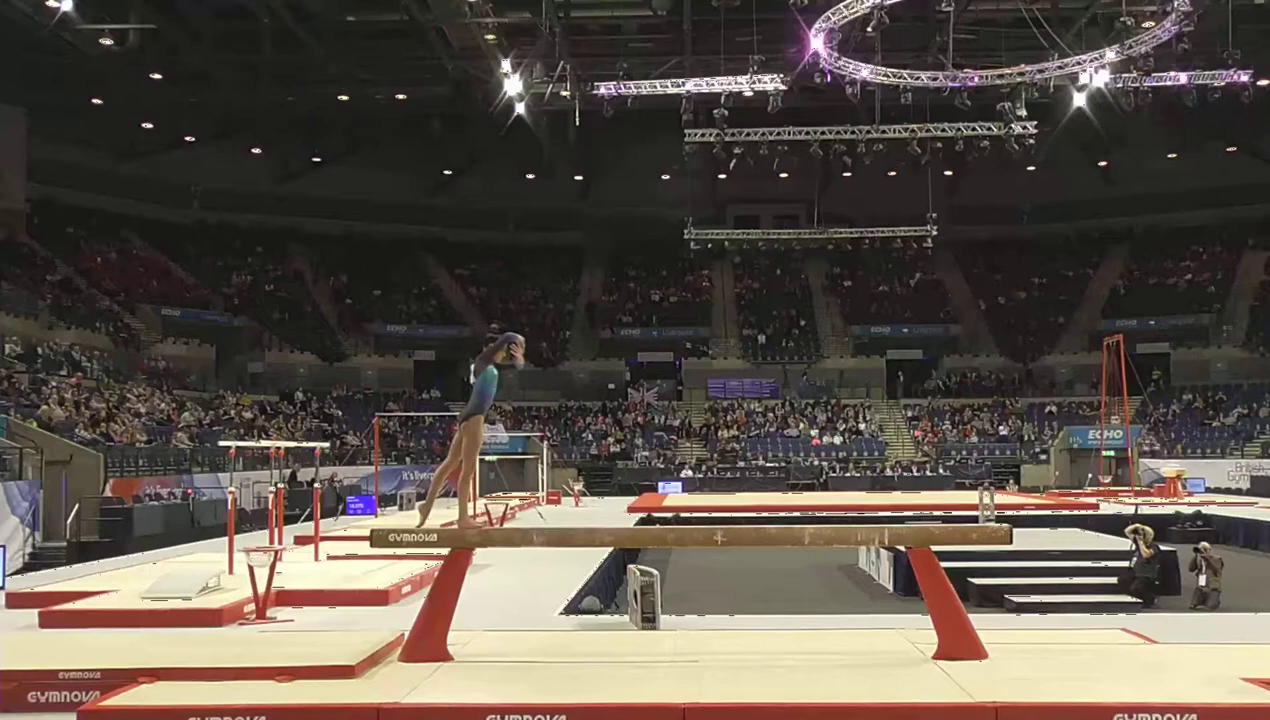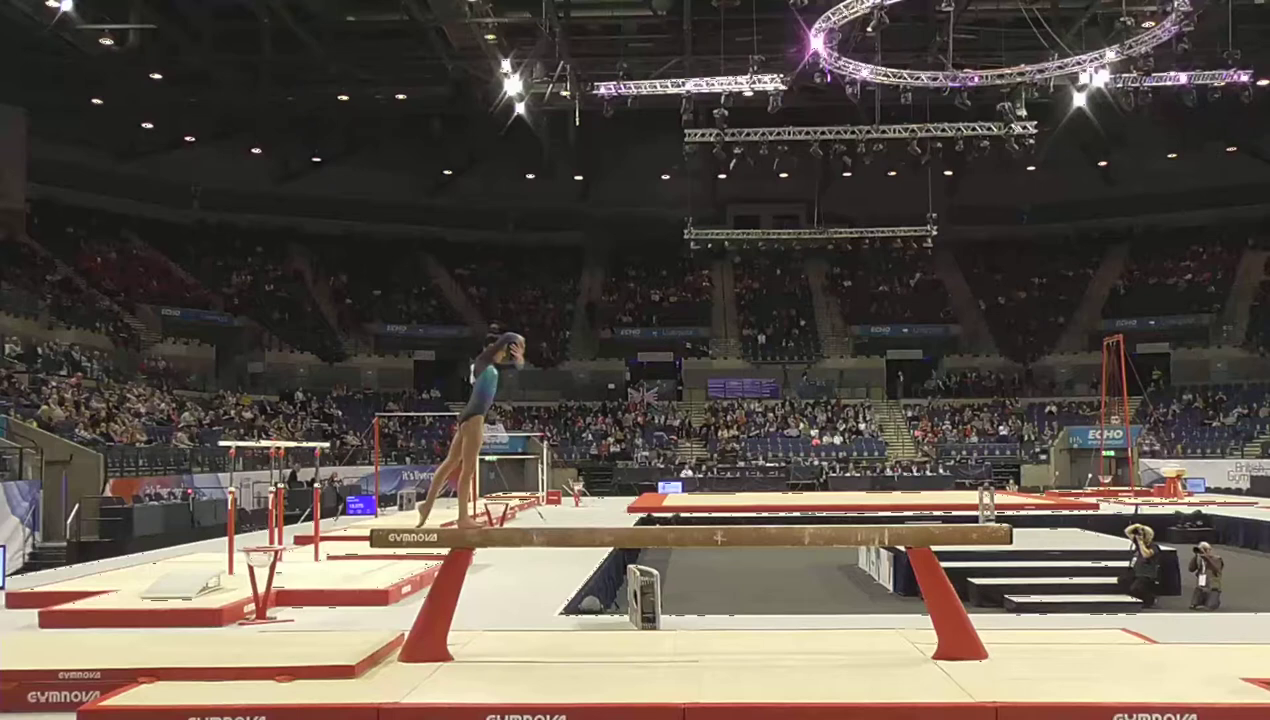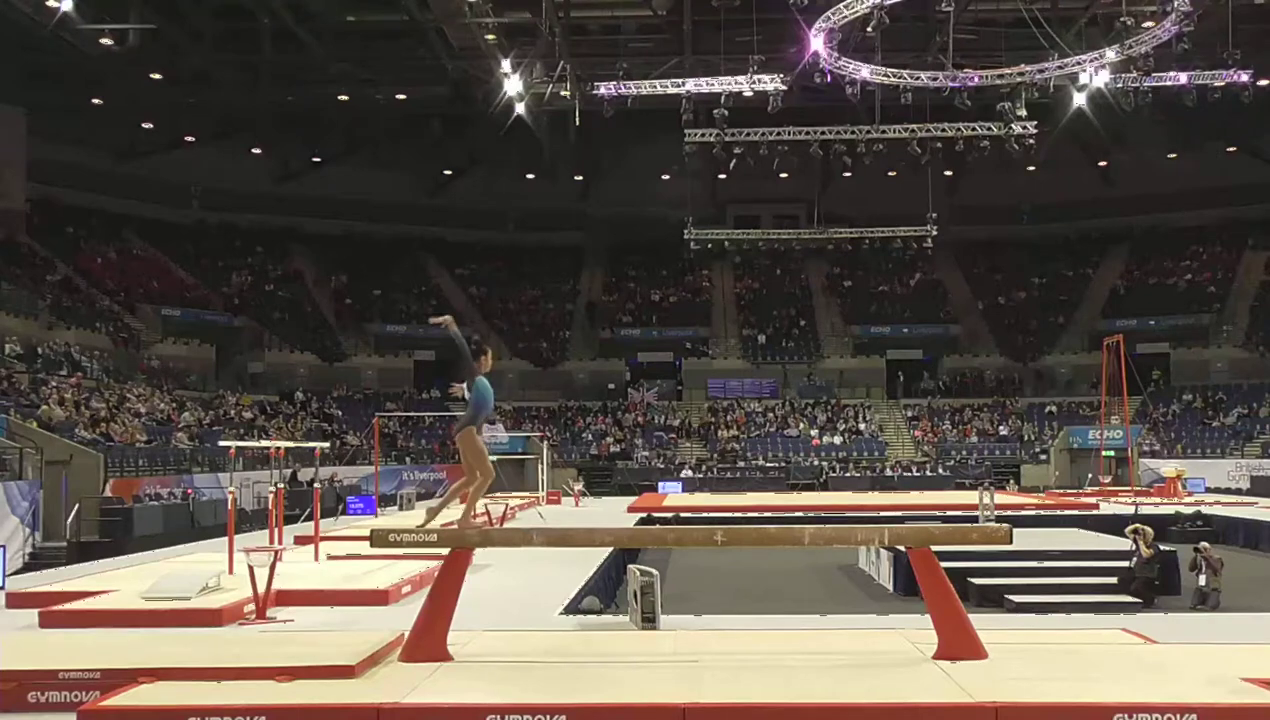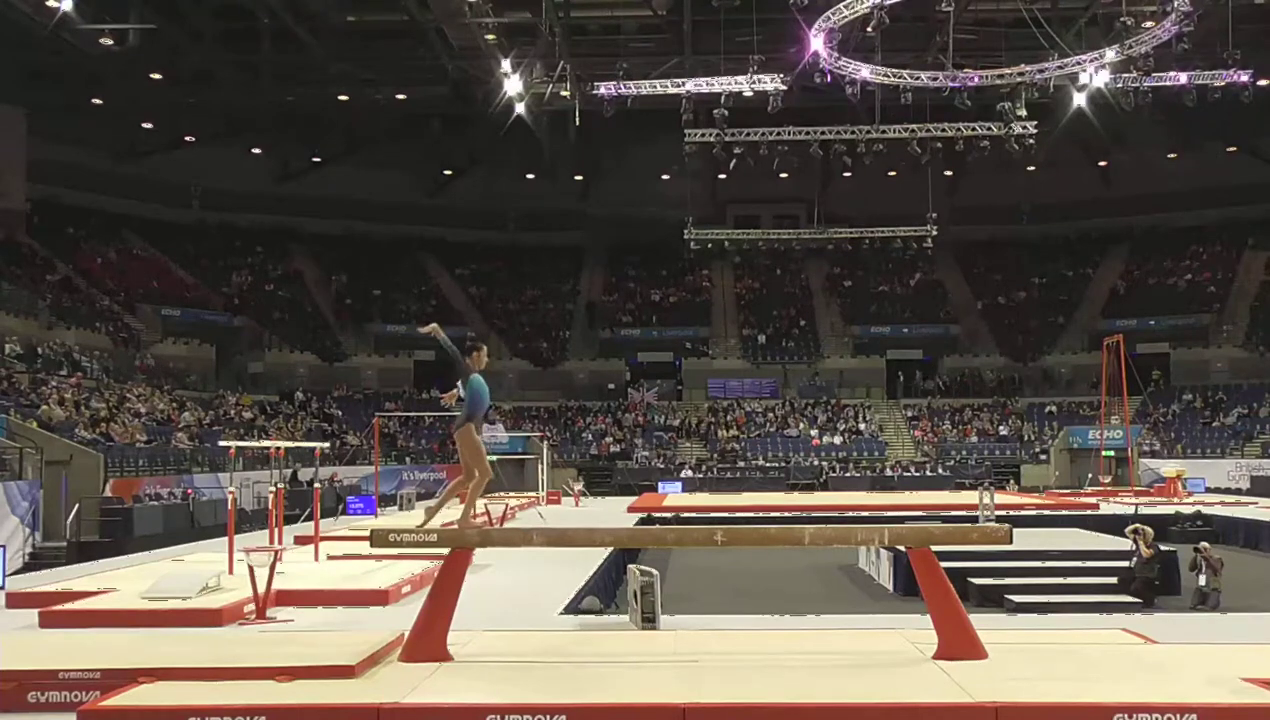
dt=0.4s
person 1, frame 1
left shoulder: (491, 366)
right shoulder: (482, 361)
left elbow: (517, 365)
right elbow: (506, 338)
left wrist: (519, 358)
right wrist: (518, 339)
left hip: (470, 418)
right hip: (473, 418)
left knee: (451, 462)
right knee: (468, 468)
left ankle: (427, 504)
right ankle: (463, 518)
person 1, frame 2
left shoulder: (491, 367)
right shoulder: (482, 361)
left elbow: (516, 365)
right elbow: (506, 337)
left wrist: (518, 357)
right wrist: (518, 339)
left hip: (471, 418)
right hip: (473, 418)
left knee: (451, 462)
right knee: (468, 468)
left ankle: (427, 504)
right ankle: (464, 517)
person 1, frame 3
left shoulder: (478, 379)
right shoulder: (473, 374)
right elbow: (463, 348)
right wrist: (450, 323)
left hip: (470, 432)
right hip: (467, 431)
left knee: (471, 478)
right knee: (487, 473)
left ankle: (435, 510)
right ankle: (465, 518)
person 1, frame 4
left shoulder: (474, 376)
right shoulder: (468, 372)
right elbow: (452, 350)
right wrist: (437, 331)
left hip: (469, 429)
right hip: (466, 429)
left knee: (469, 476)
right knee: (485, 473)
left ankle: (435, 508)
right ankle: (465, 518)
